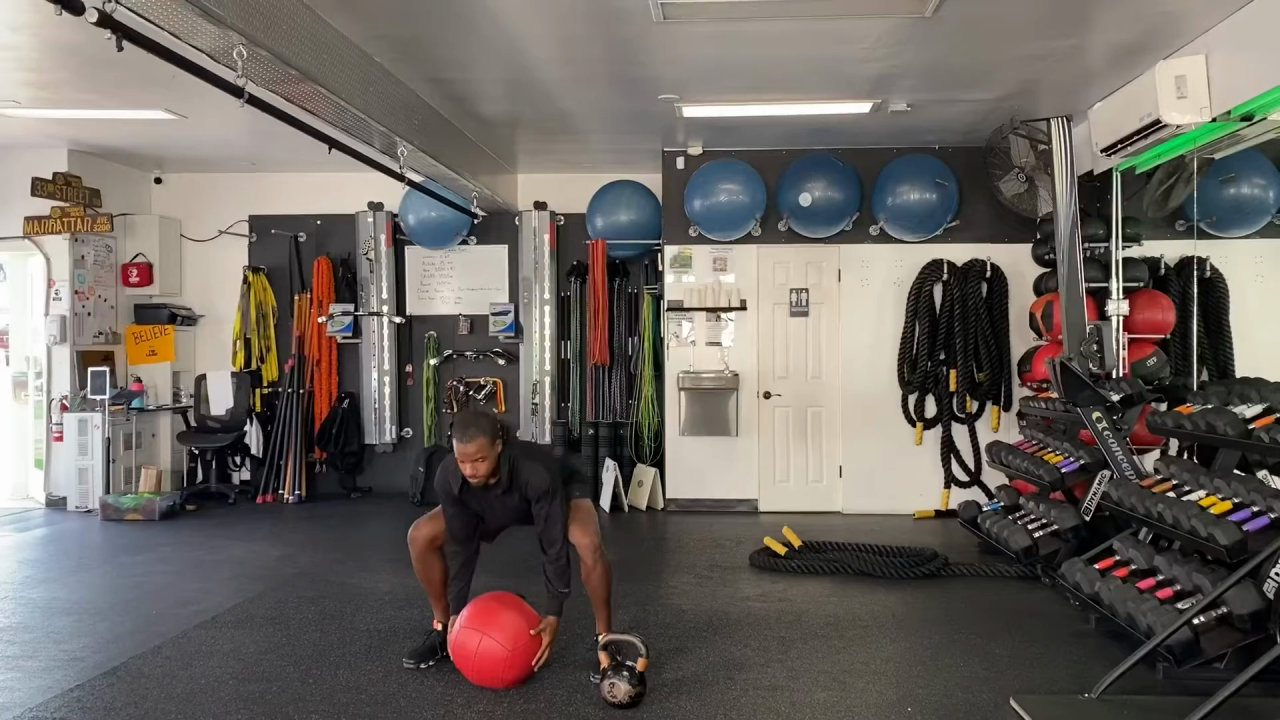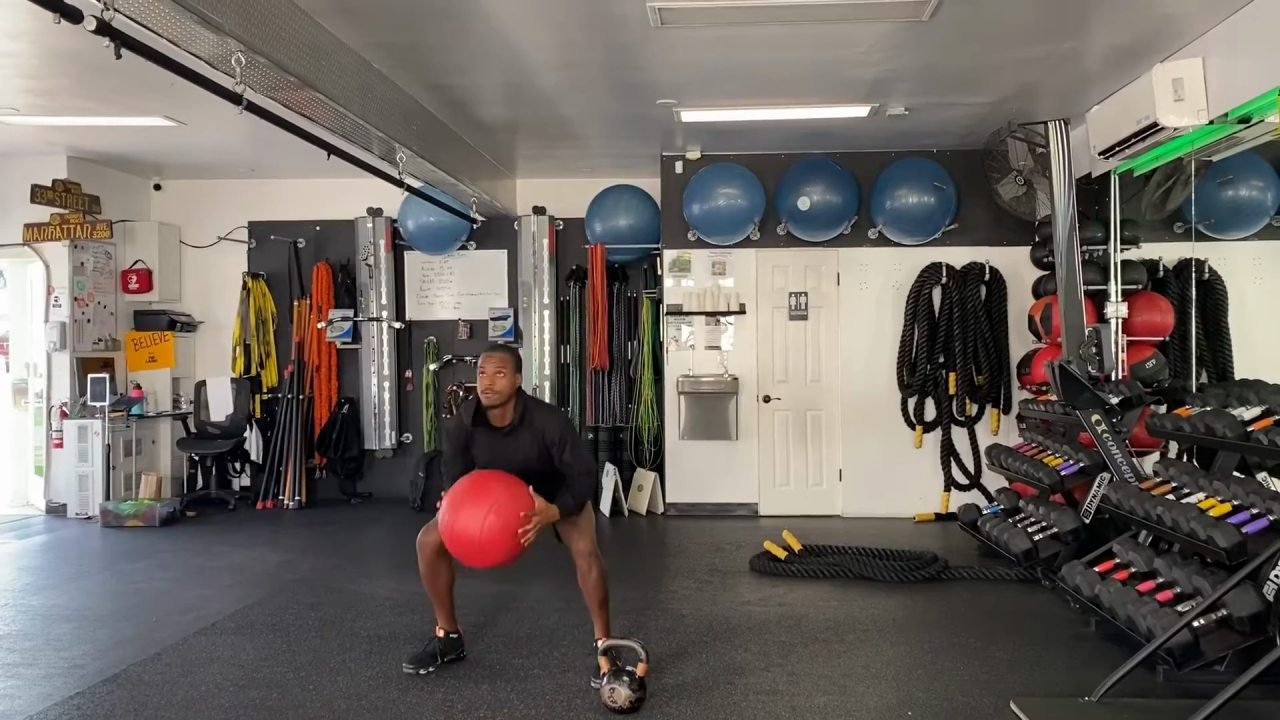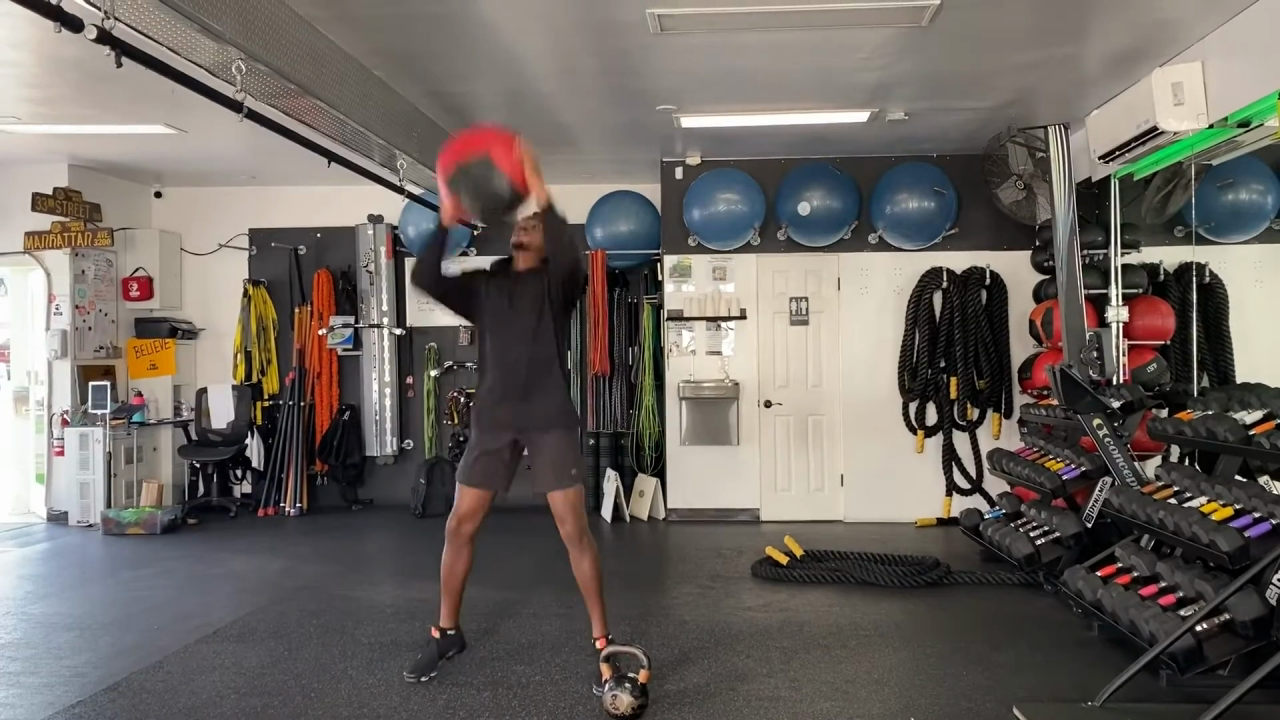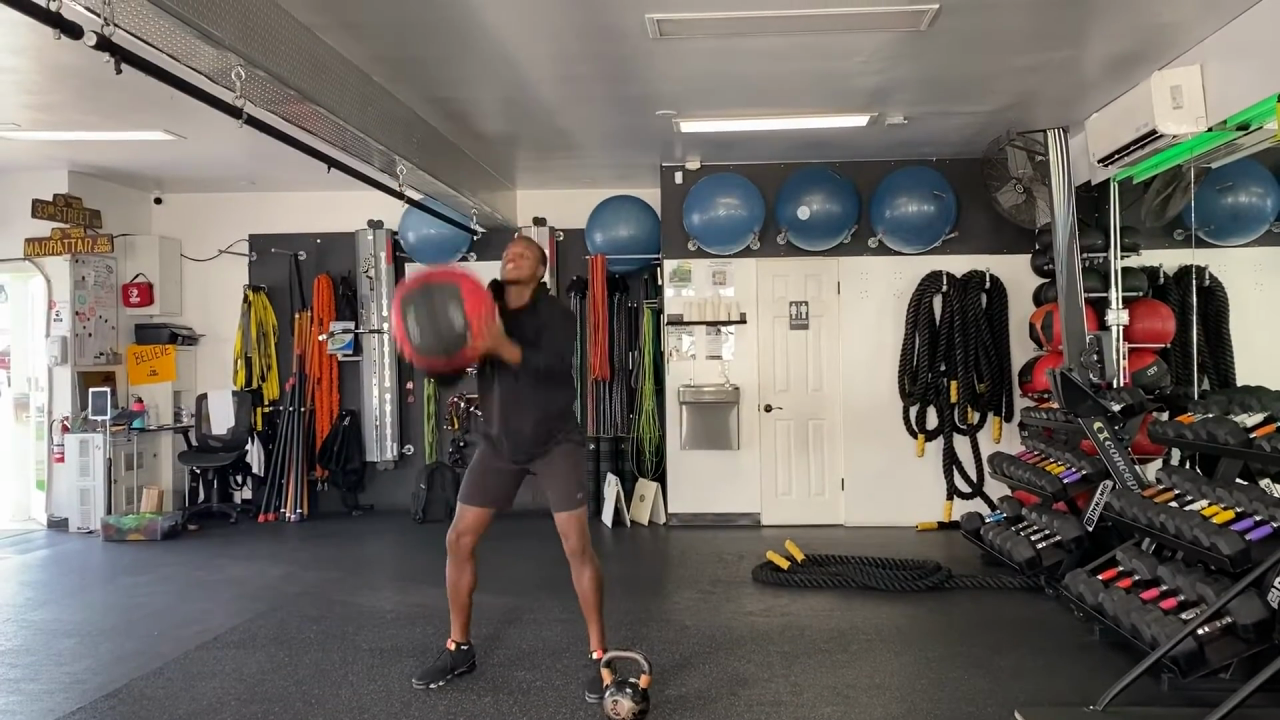
dt=0.7s
person 1, frame 1
left shoulder: (537, 471)
right shoulder: (448, 478)
left elbow: (554, 544)
right elbow: (461, 544)
left wrist: (552, 614)
right wrist: (456, 611)
left hip: (563, 489)
left knee: (587, 543)
right knee: (421, 536)
right ankle: (442, 628)
person 1, frame 2
left shoulder: (547, 421)
right shoulder: (462, 424)
left elbow: (585, 477)
right elbow: (452, 481)
left wrist: (552, 511)
left hip: (554, 497)
left knee: (584, 550)
right knee: (430, 540)
left ankle: (604, 646)
right ankle: (448, 636)
person 1, frame 3
left shoulder: (556, 281)
right shoulder: (483, 284)
left elbow: (570, 260)
right elbow: (423, 278)
left wrist: (541, 195)
right wrist: (448, 219)
left hip: (550, 422)
right hip: (494, 420)
left knee: (574, 534)
right knee: (459, 527)
left ankle: (603, 642)
right ankle: (446, 632)
person 1, frame 4
left shoulder: (556, 313)
left elbow: (554, 366)
left wrist: (503, 346)
left hip: (555, 443)
right hip: (499, 443)
left knee: (577, 548)
right knee: (460, 541)
left ankle: (599, 657)
right ankle: (459, 648)
